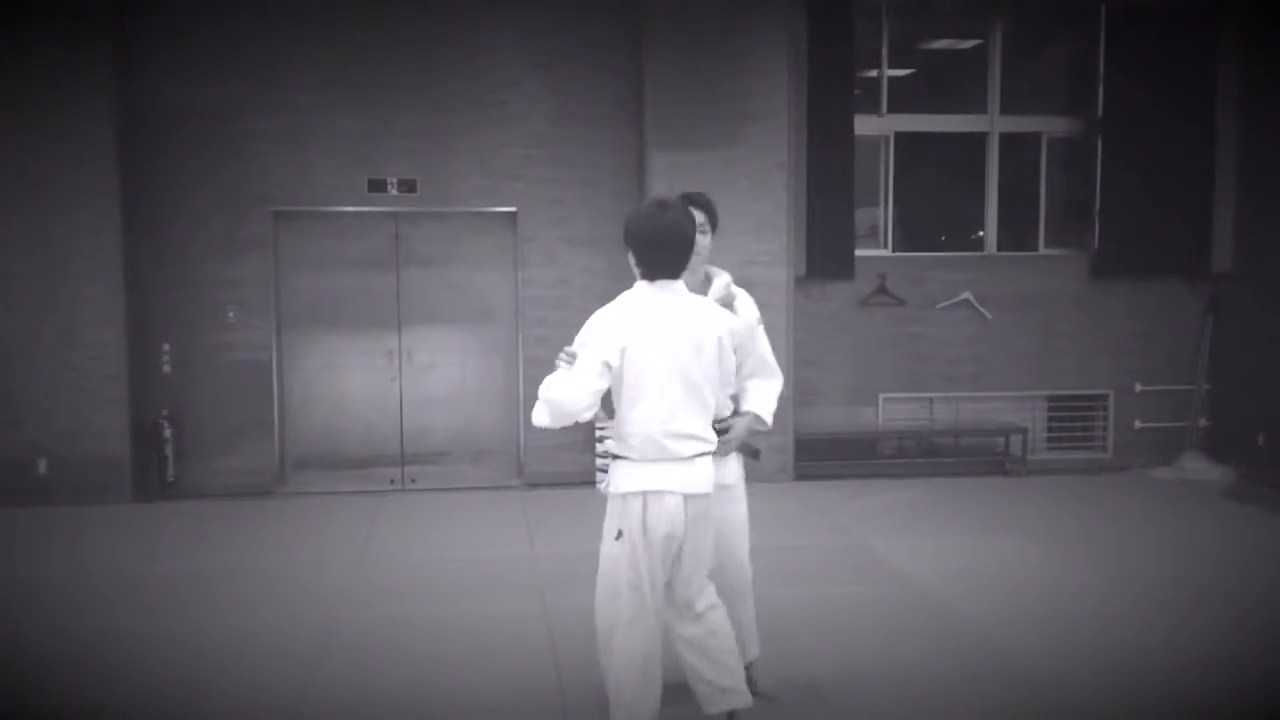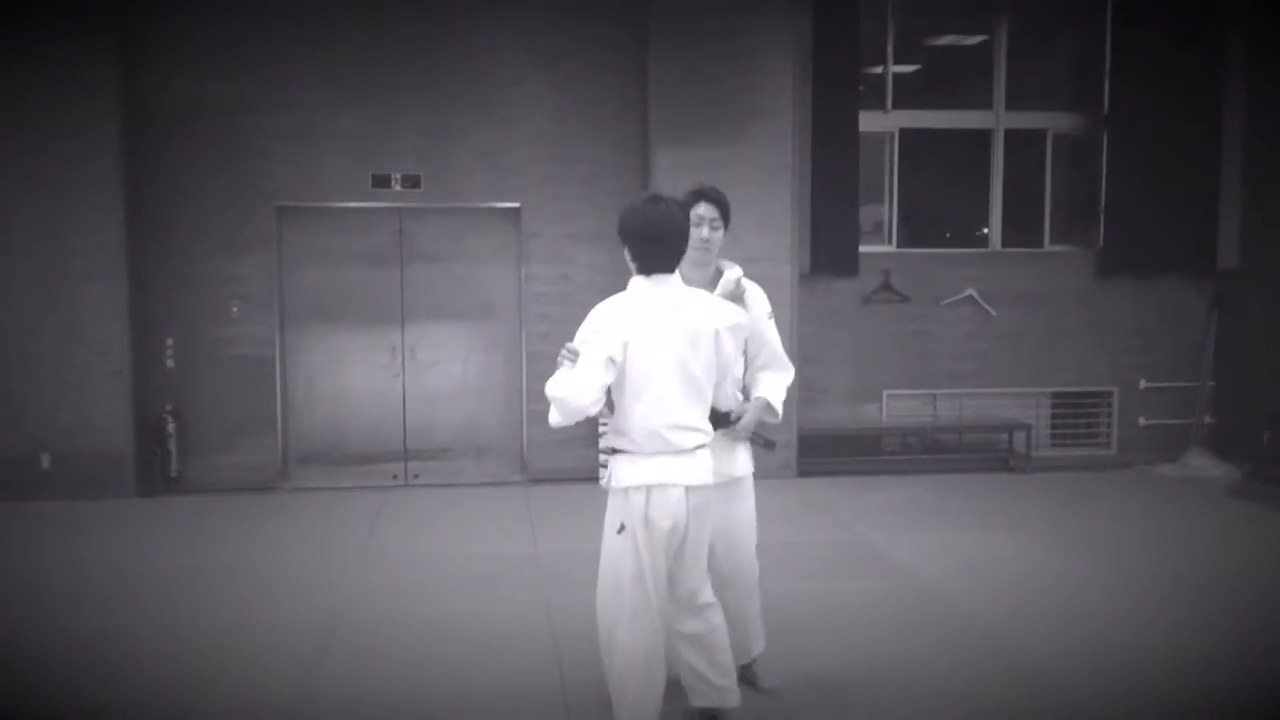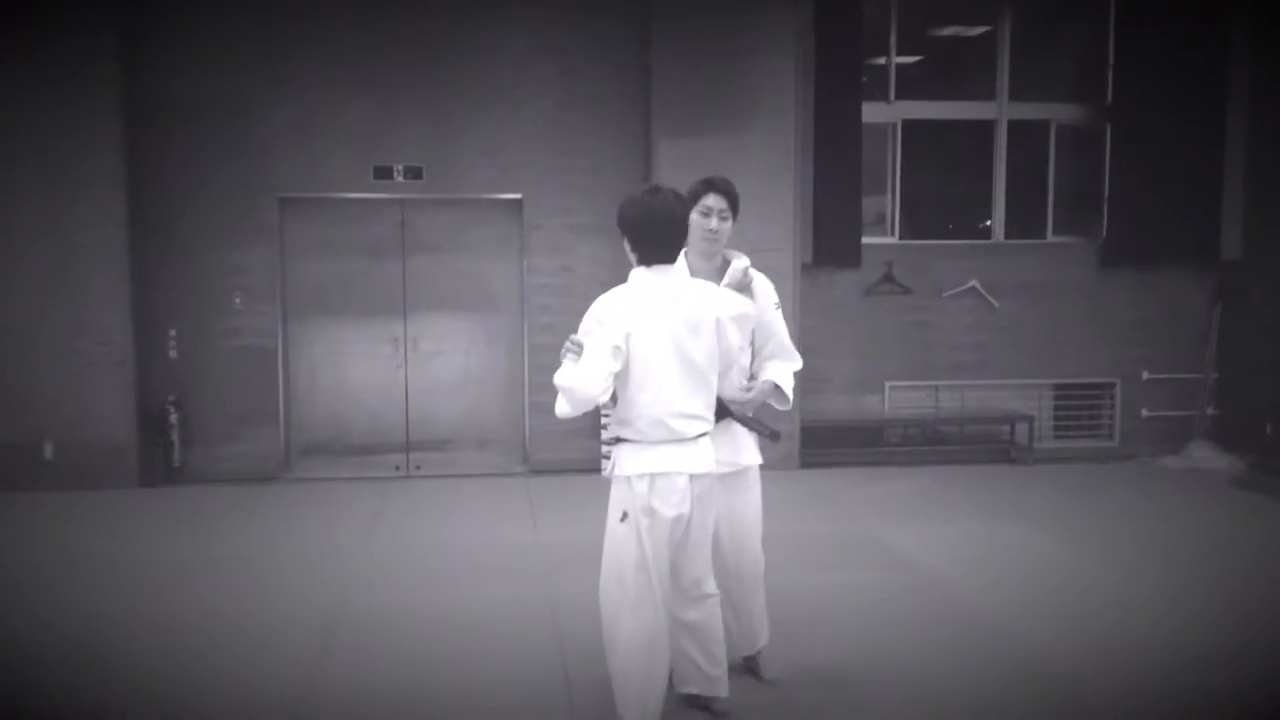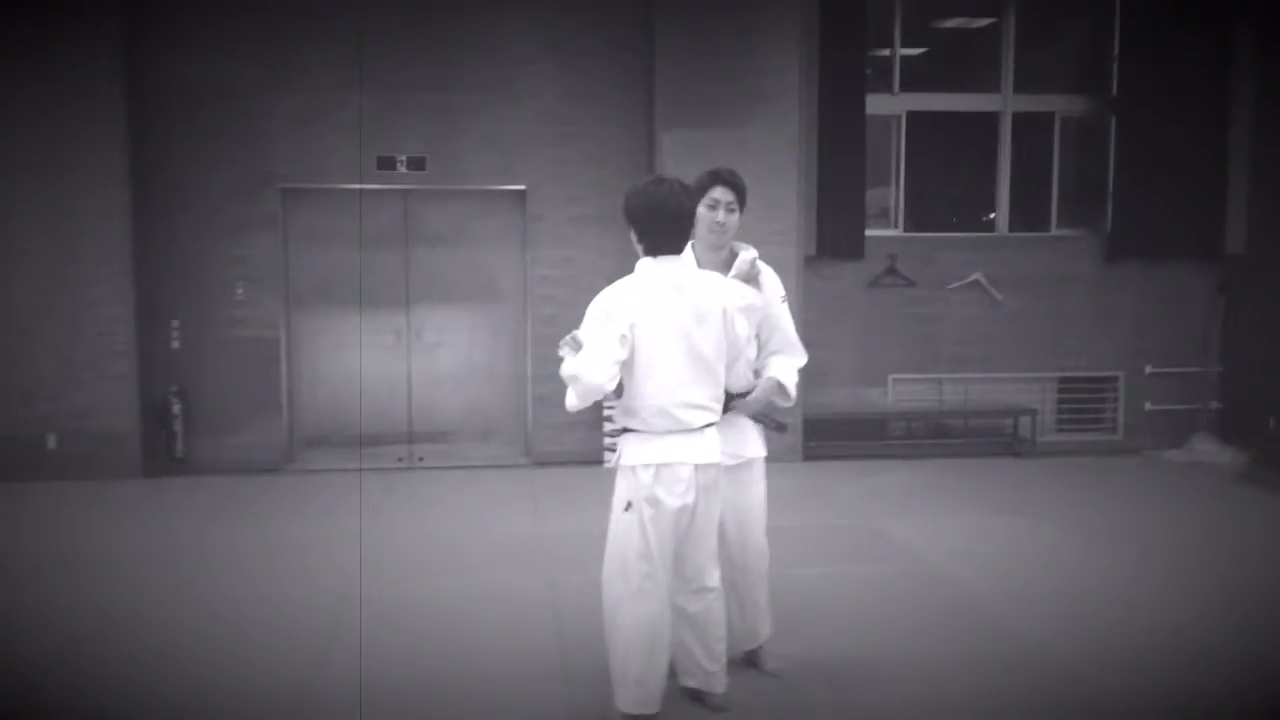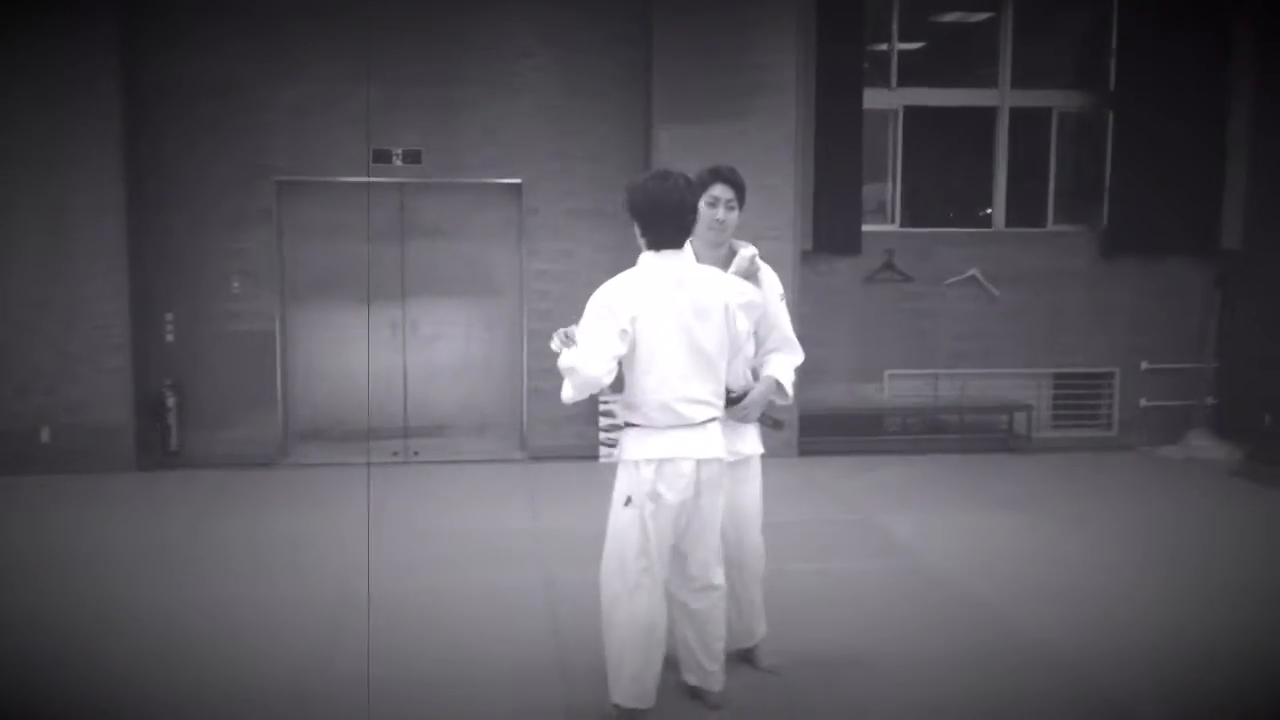
dt=0.1s
person 1, frame 1
left shoulder: (614, 321)
right shoulder: (717, 319)
left elbow: (570, 404)
left wrist: (561, 375)
left hip: (640, 484)
right hip: (696, 479)
left knee: (629, 614)
right knee: (695, 598)
person 1, frame 2
left shoulder: (611, 317)
right shoulder: (714, 313)
left elbow: (577, 402)
right elbow: (726, 393)
left wrist: (565, 372)
left hip: (639, 477)
right hip: (695, 472)
left knee: (631, 606)
right knee: (692, 593)
person 1, frame 3
left shoulder: (614, 307)
right shoulder: (717, 302)
left elbow: (586, 391)
right elbow: (732, 384)
left wrist: (570, 363)
left hip: (643, 467)
right hip: (698, 461)
left knee: (634, 596)
right knee: (694, 583)
person 1, frame 4
left shoulder: (619, 298)
right shoulder: (724, 292)
left elbow: (593, 380)
right elbow: (739, 374)
left wrist: (572, 357)
left hip: (648, 457)
right hip: (704, 451)
left knee: (635, 582)
right knee: (698, 575)
person 1, frame 5
left shoulder: (621, 292)
right shoulder: (725, 288)
left elbow: (590, 373)
right elbow: (737, 371)
left wrist: (566, 350)
left hip: (650, 451)
right hip: (707, 446)
left knee: (633, 577)
right knee: (701, 571)
person 2, frame 1
left shoulder: (735, 300)
left elbow: (760, 374)
left wrist: (743, 425)
left hip: (716, 449)
left knee: (728, 562)
left ankle: (738, 662)
person 2, frame 2
left shoulder: (746, 295)
left elbow: (772, 367)
left wrist: (756, 411)
left hip: (726, 447)
left knee: (736, 559)
left ankle: (744, 658)
person 2, frame 3
left shoulder: (754, 285)
left elbow: (780, 356)
left wrist: (764, 389)
left hip: (732, 438)
left knee: (741, 553)
left ankle: (746, 650)
person 2, frame 4
left shoulder: (761, 278)
left elbow: (784, 351)
left wrist: (766, 390)
left hip: (738, 429)
left knee: (746, 544)
left ankle: (749, 642)
person 2, frame 5
left shoulder: (759, 276)
left elbow: (782, 350)
left wrist: (763, 392)
left hip: (734, 427)
left knee: (742, 542)
left ankle: (745, 639)
